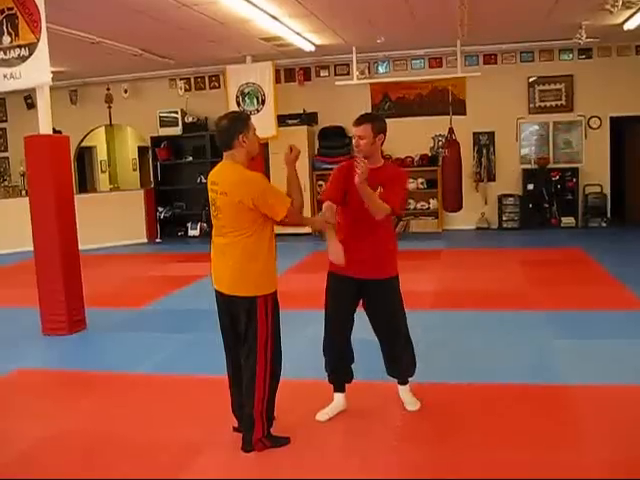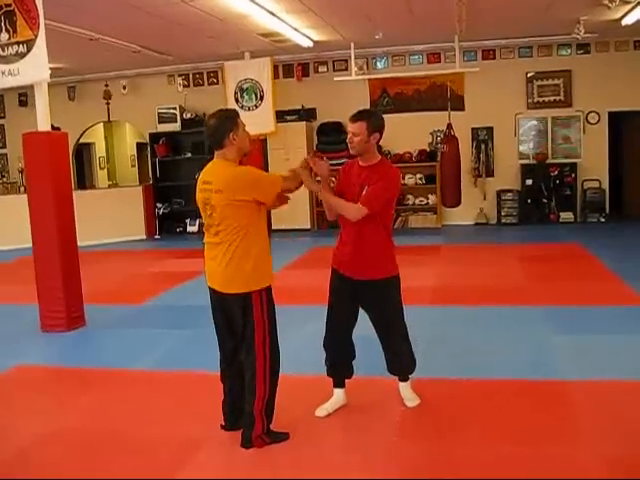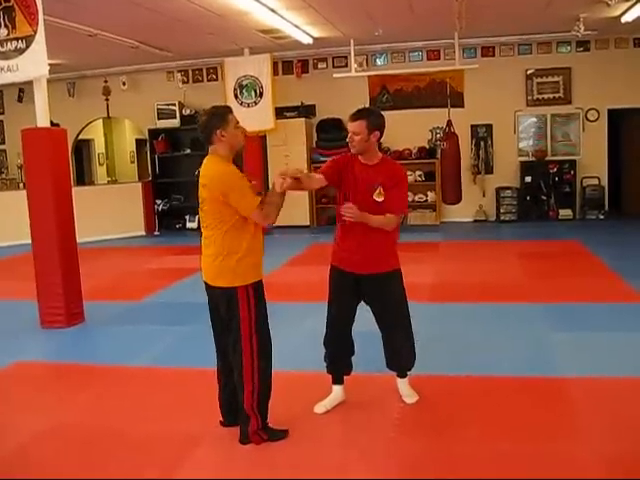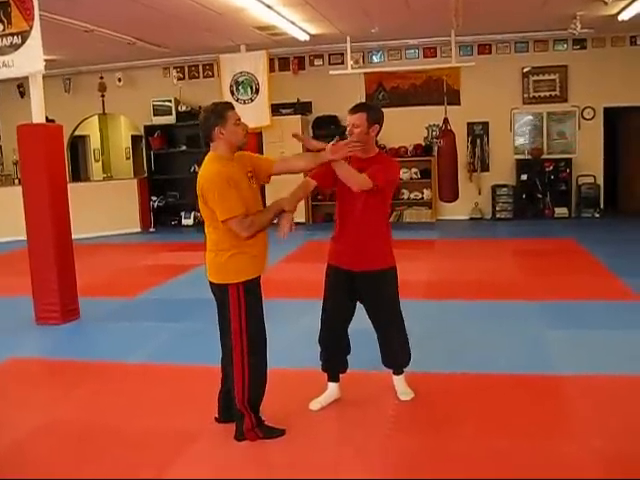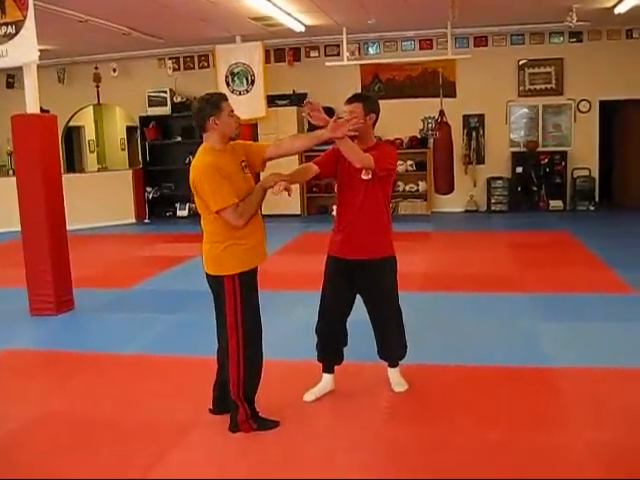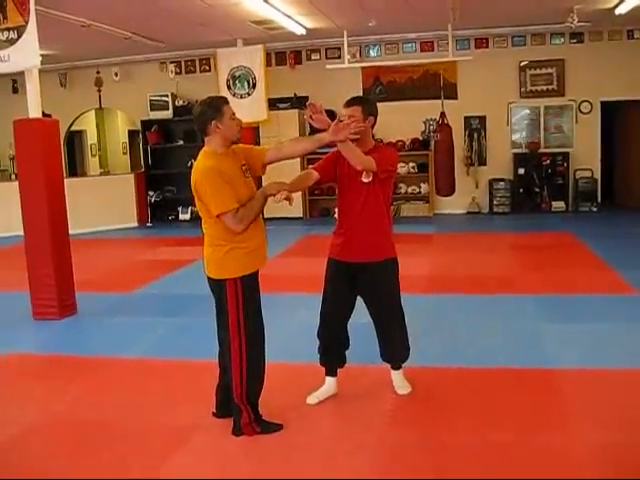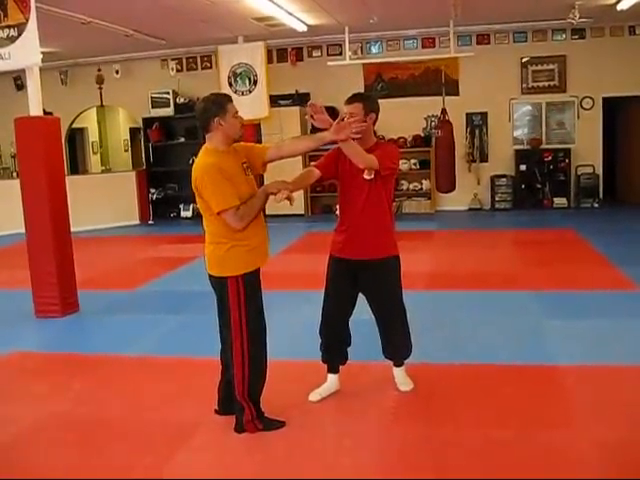
dt=0.4s
person 1, frame 1
left shoulder: (217, 177)
right shoulder: (251, 181)
right elbow: (294, 215)
left wrist: (306, 220)
right wrist: (292, 170)
left hip: (225, 283)
right hip: (252, 286)
left knee: (239, 356)
right knee: (261, 359)
left ankle: (245, 418)
right ankle: (256, 434)
person 1, frame 2
left shoulder: (207, 176)
right shoulder: (244, 176)
right elbow: (290, 185)
left wrist: (273, 191)
right wrist: (296, 173)
left hip: (219, 280)
right hip: (247, 282)
left knee: (233, 353)
right knee: (260, 356)
left ankle: (234, 415)
right ankle: (256, 430)
person 1, frame 3
left shoulder: (216, 168)
right shoulder: (226, 174)
left elbow: (249, 207)
right elbow: (265, 217)
left wrist: (268, 195)
right wrist: (279, 191)
left hip: (221, 274)
right hip: (236, 276)
left knee: (230, 347)
right knee: (252, 350)
left ankle: (232, 412)
right ankle: (254, 426)
person 1, frame 4
left shoulder: (243, 161)
right shoulder: (215, 174)
left elbow: (288, 165)
right elbow: (244, 228)
left wrist: (326, 155)
right wrist: (279, 207)
left hip: (242, 270)
right hip: (233, 273)
left knee: (238, 344)
right knee: (247, 347)
left ankle: (229, 409)
right ankle: (248, 423)
person 1, frame 5
left shoulder: (237, 151)
right shoulder: (207, 166)
left elbow: (282, 147)
right elbow: (237, 217)
left wrist: (326, 134)
right wrist: (263, 185)
left hip: (240, 260)
right hip: (229, 264)
left knee: (233, 336)
right knee: (242, 339)
left ankle: (224, 399)
right ankle: (243, 415)
person 1, frame 6
left shoulder: (238, 154)
right shoulder: (208, 169)
left elbow: (283, 150)
right elbow: (238, 222)
left wrist: (327, 137)
right wrist: (265, 192)
left hip: (241, 264)
right hip: (232, 268)
left knee: (235, 339)
right knee: (246, 342)
left ankle: (227, 403)
right ankle: (247, 418)
person 1, frame 7
left shoulder: (239, 152)
right shoulder: (209, 167)
left elbow: (283, 149)
right elbow: (238, 219)
left wrist: (329, 136)
right wrist: (266, 191)
left hip: (242, 261)
right hip: (233, 265)
left knee: (238, 337)
right knee: (247, 340)
left ankle: (230, 401)
right ankle: (249, 415)
person 2, frame 1
left shoulder: (395, 176)
right shoulder: (342, 170)
left elbow: (380, 213)
right elbow: (327, 207)
left wrist: (362, 185)
right wrist: (331, 234)
left hip: (380, 270)
right hip: (342, 269)
left knee: (392, 331)
right knee: (335, 334)
left ankle: (404, 387)
right ankle: (338, 396)
person 2, frame 2
left shoulder: (388, 175)
right shoulder: (347, 169)
left elbow: (355, 213)
right elbow: (332, 214)
left wrist: (318, 190)
right wrist: (324, 179)
left hip: (378, 270)
right hip: (344, 267)
left knee: (392, 329)
right knee: (336, 332)
left ankle: (404, 384)
right ankle: (339, 393)
person 2, frame 3
left shoulder: (395, 173)
right shoulder: (341, 164)
left elbow: (392, 222)
right elbow: (315, 180)
left wrist: (360, 217)
right wrist: (295, 179)
left hip: (382, 266)
right hip: (344, 263)
left knee: (396, 324)
right knee: (337, 326)
left ankle: (403, 380)
right ankle: (338, 389)
person 2, frame 4
left shoulder: (388, 165)
right shoulder: (339, 160)
left elbow: (358, 183)
right elbow: (309, 183)
left wrist: (325, 151)
left hip: (377, 262)
right hip: (340, 260)
left knee: (389, 321)
right knee: (332, 324)
left ankle: (399, 377)
right ankle: (333, 386)
person 2, frame 5
left shoulder: (387, 153)
right shoulder: (339, 152)
left elbow: (361, 161)
right elbow: (311, 169)
left wrist: (330, 128)
right wrist: (287, 178)
left hip: (377, 253)
right hip: (340, 251)
left knee: (386, 314)
right knee: (330, 316)
left ankle: (394, 370)
right ankle: (328, 377)
person 2, frame 6
left shoulder: (387, 155)
right shoulder: (338, 156)
left elbow: (363, 164)
right elbow: (312, 175)
left wrist: (331, 130)
right wrist: (288, 187)
left hip: (378, 255)
right hip: (341, 254)
left knee: (389, 317)
right knee: (331, 319)
left ankle: (397, 372)
right ankle: (330, 380)
person 2, frame 7
left shoulder: (388, 152)
right shoulder: (339, 154)
left elbow: (365, 162)
right elbow: (313, 173)
left wrist: (333, 129)
right wrist: (289, 186)
left hip: (380, 253)
right hip: (343, 251)
left knee: (391, 314)
right knee: (333, 317)
left ankle: (399, 369)
right ankle: (332, 378)
